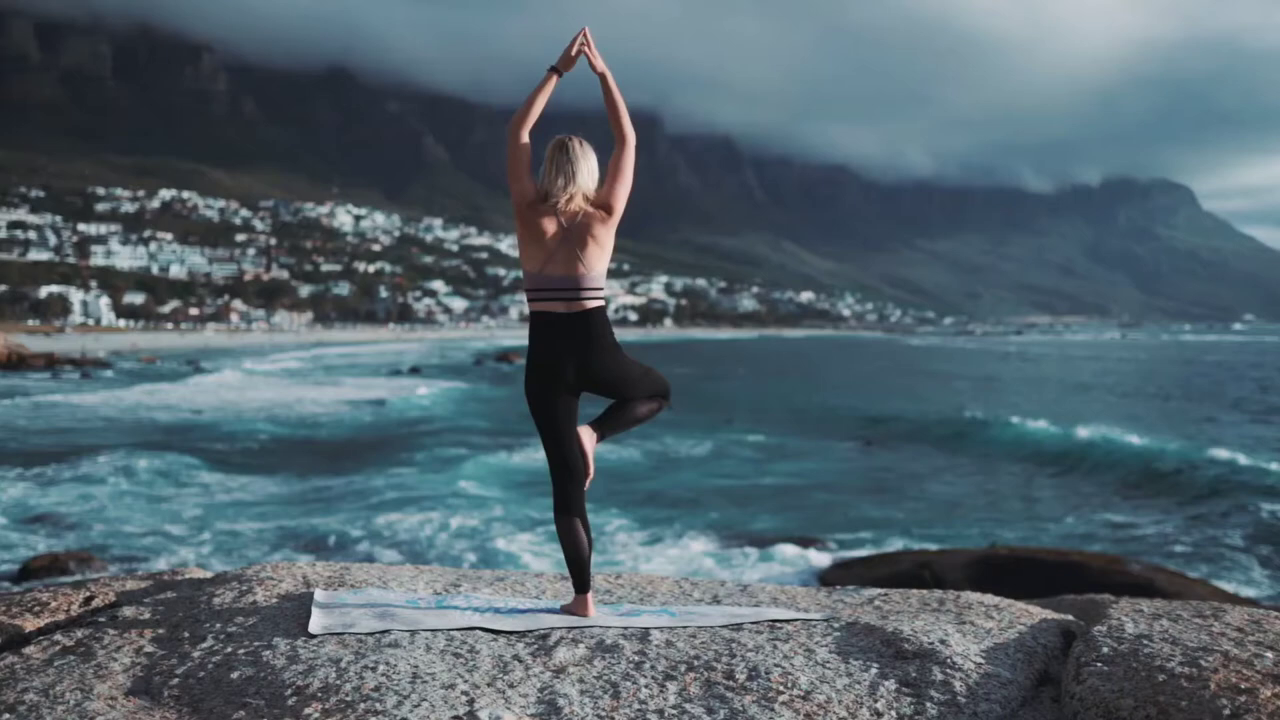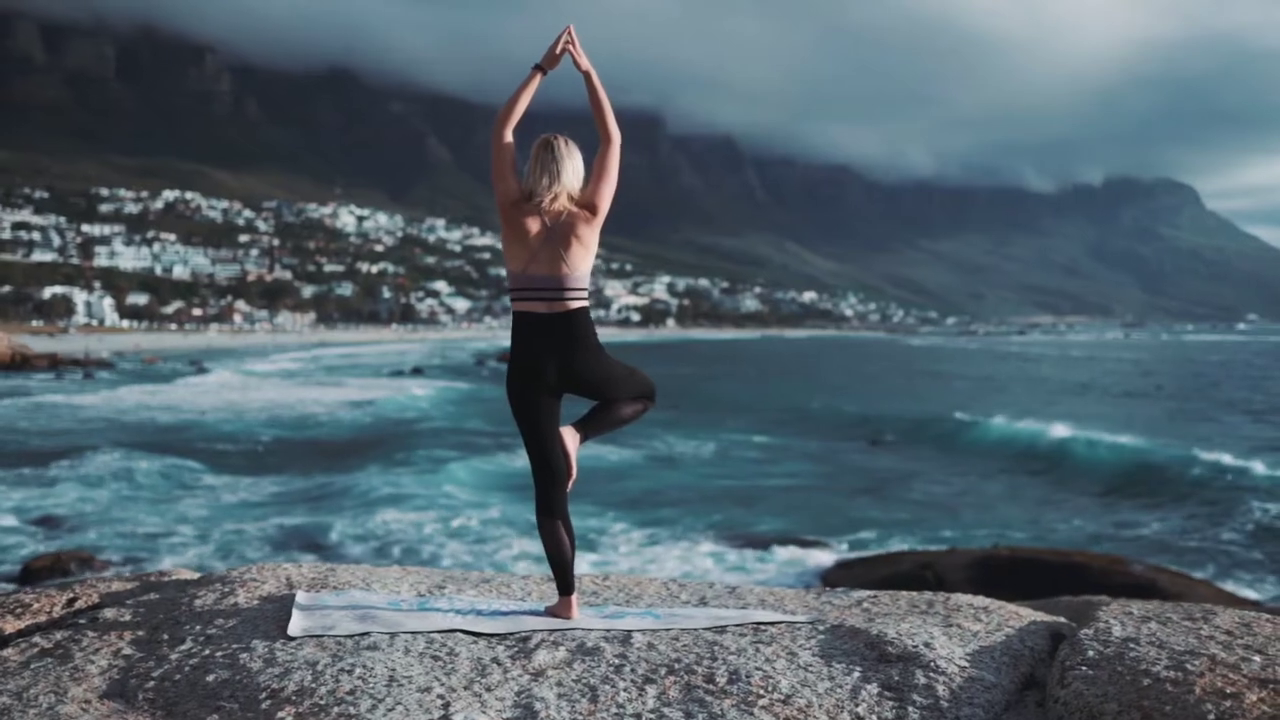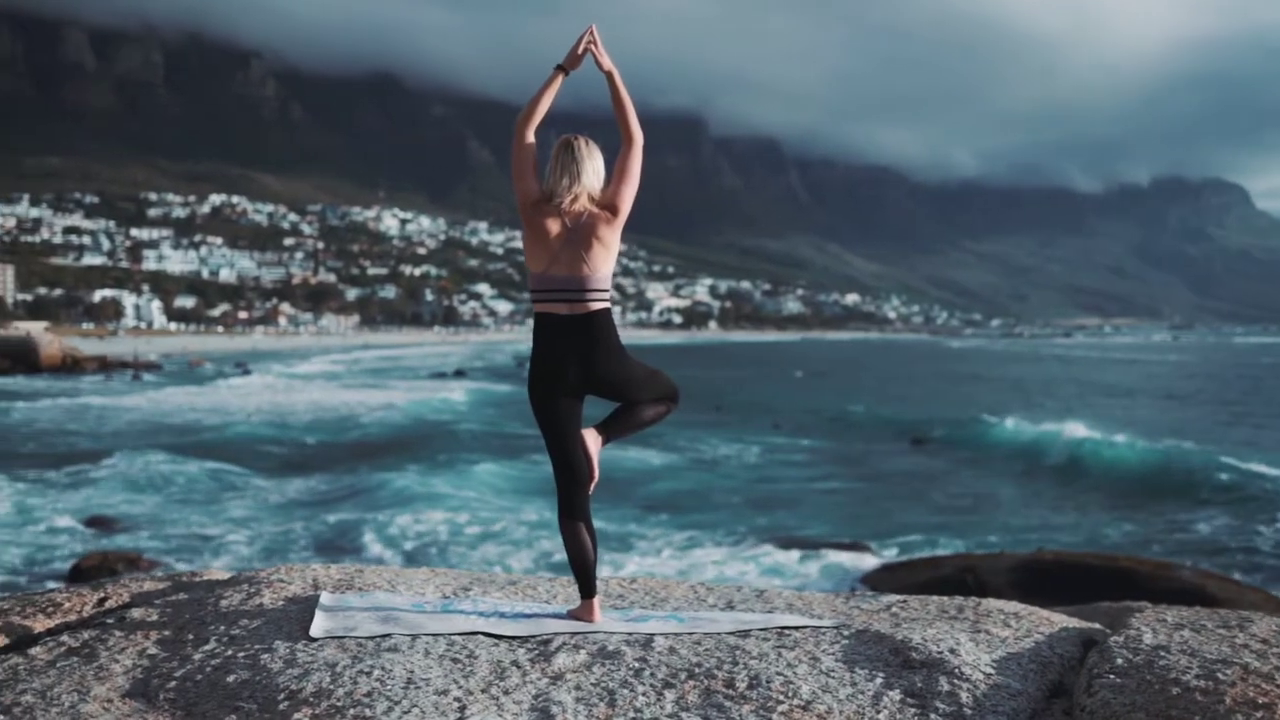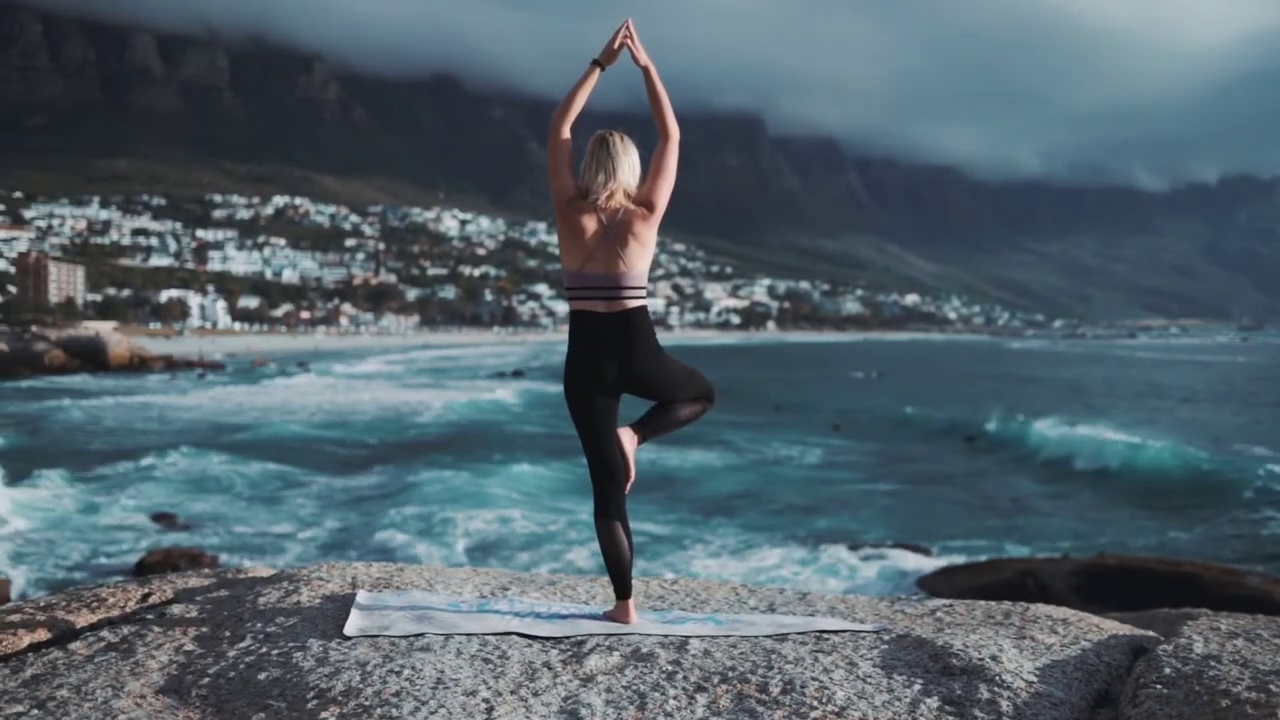
dt=0.7s
person 1, frame 1
left shoulder: (529, 216)
right shoulder: (604, 218)
left elbow: (517, 134)
right elbow: (627, 139)
left wrist: (558, 69)
right wrist: (600, 70)
left hip: (546, 358)
right hip: (596, 352)
left knee: (566, 483)
right knee: (657, 390)
left ankle: (582, 598)
right ankle: (594, 433)
person 1, frame 2
left shoulder: (513, 215)
right shoulder: (589, 217)
left elbow: (502, 132)
right elbow: (612, 138)
left wrist: (542, 68)
right wrist: (586, 68)
left hip: (528, 359)
right hip: (578, 353)
left knee: (548, 485)
right knee: (643, 391)
left ankle: (566, 600)
right ankle: (577, 434)
person 1, frame 3
left shoulder: (534, 217)
right shoulder: (609, 219)
left elbow: (523, 133)
right elbow: (635, 139)
left wrist: (564, 68)
right wrist: (608, 69)
left hip: (549, 361)
right hip: (600, 355)
left knee: (571, 487)
right knee: (666, 394)
left ankle: (589, 603)
right ankle: (599, 436)
person 1, frame 4
left shoulder: (570, 214)
right shoulder: (645, 216)
left elbow: (559, 129)
right elbow: (671, 135)
left wrist: (600, 63)
right wrist: (645, 64)
left hip: (586, 358)
right hip: (637, 352)
left knee: (607, 487)
right knee: (701, 393)
left ankle: (625, 605)
right ankle: (635, 435)
